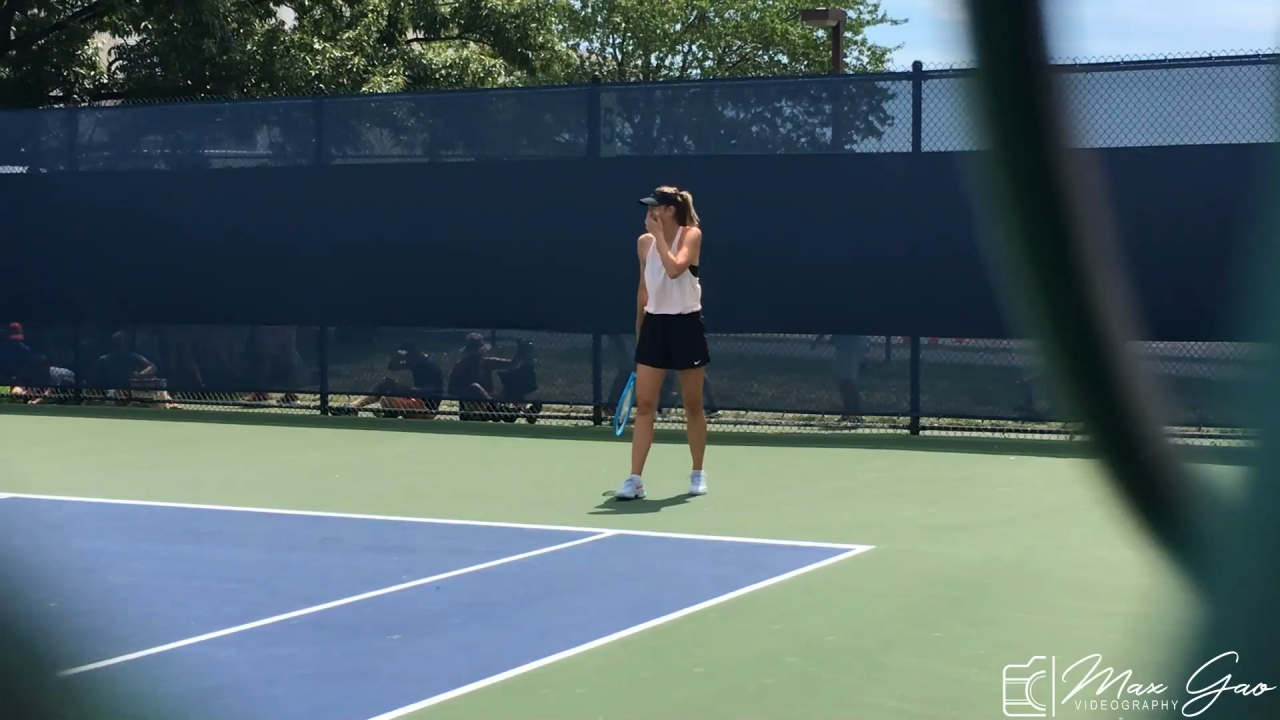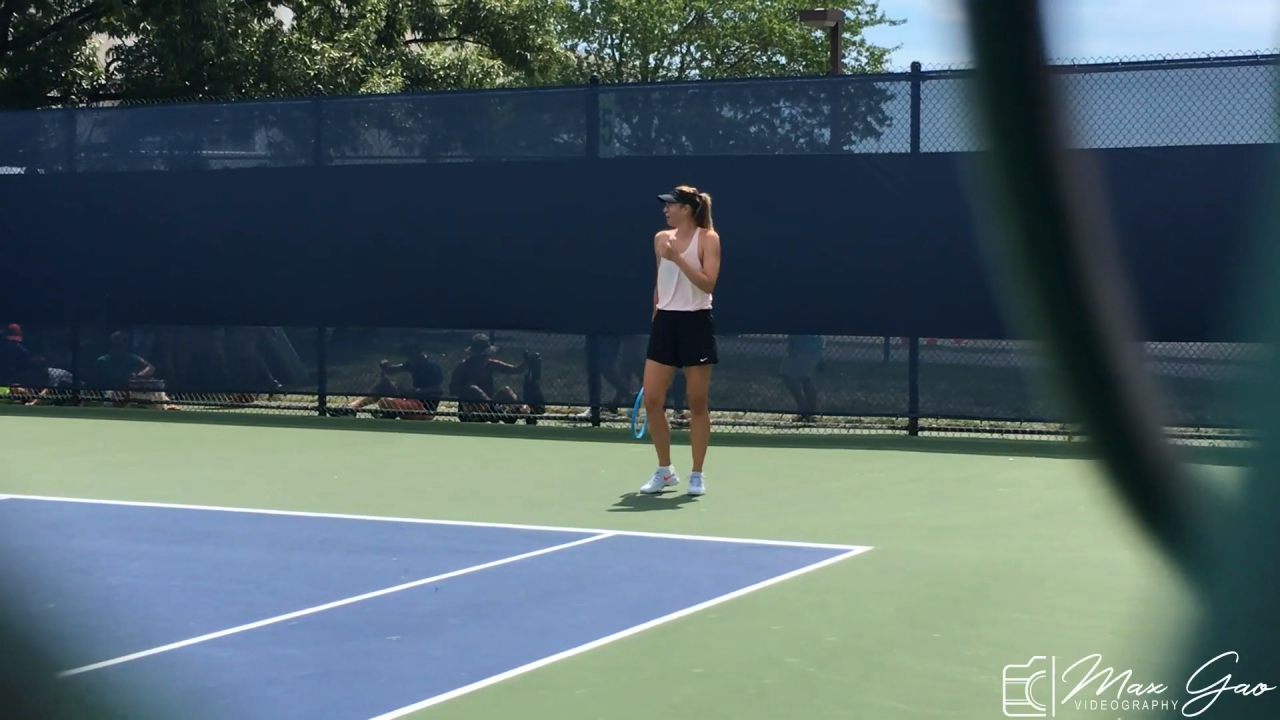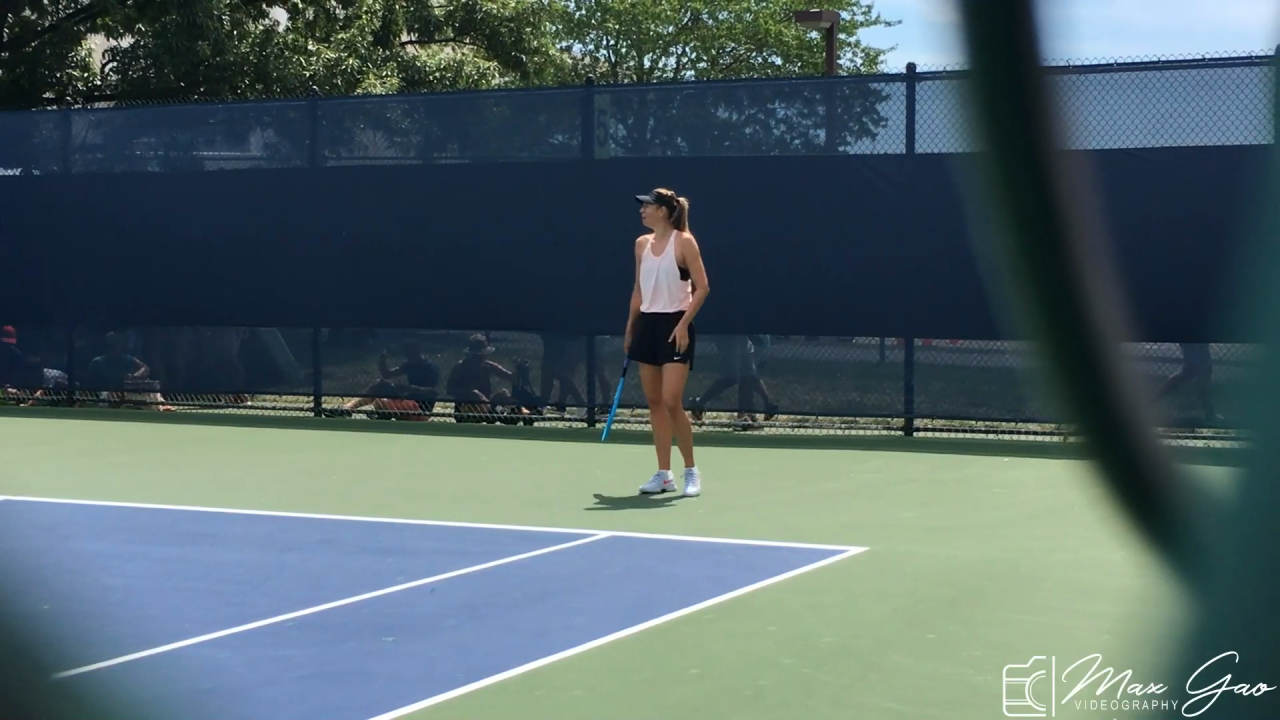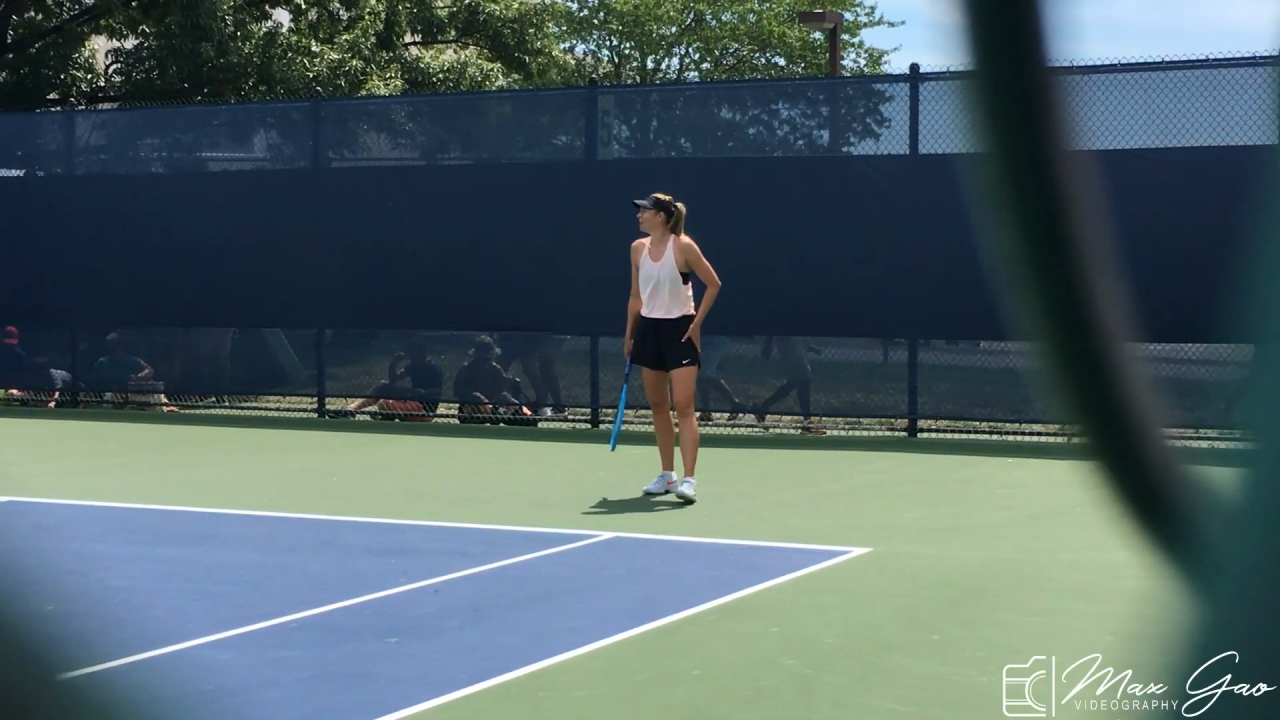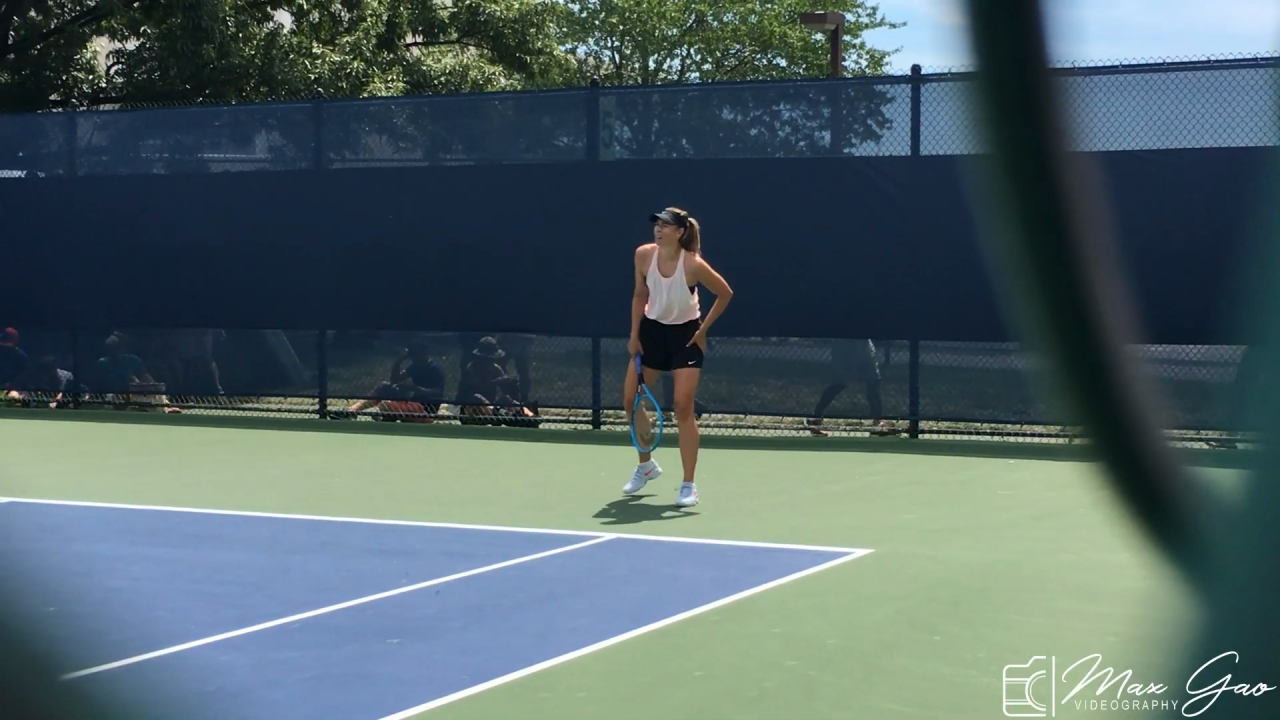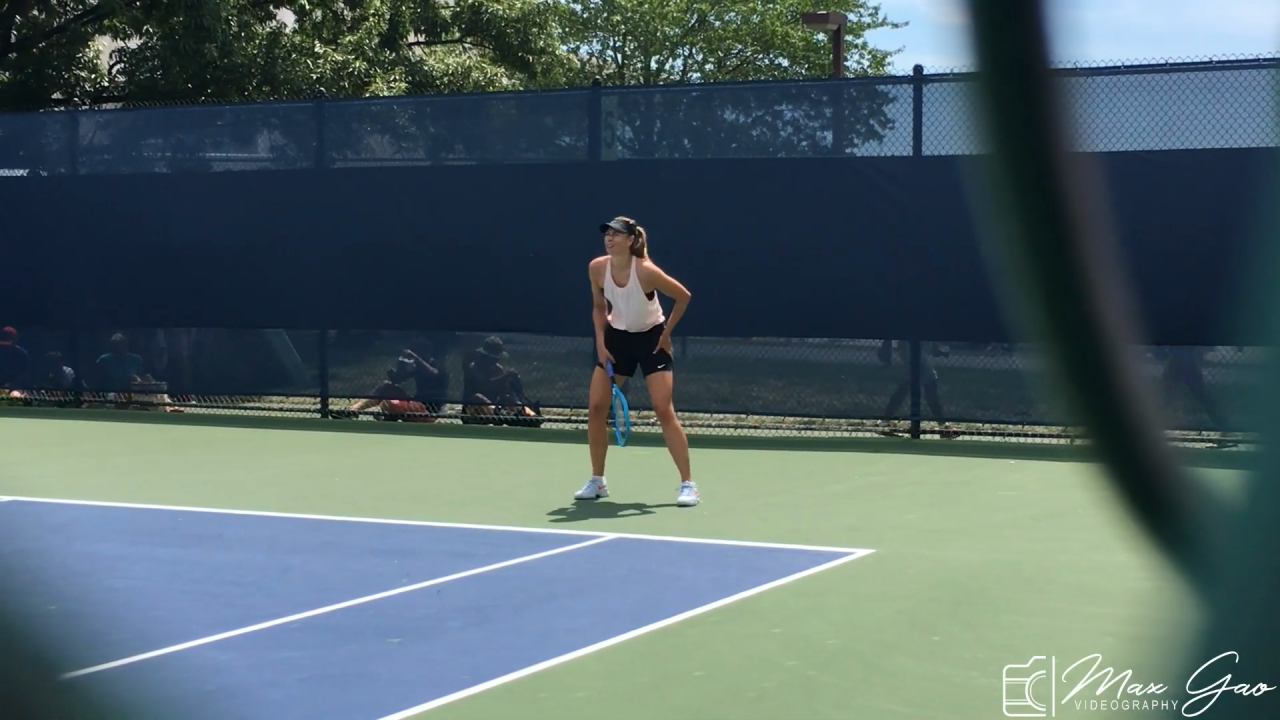
dt=0.5s
person 1, frame 1
left shoulder: (691, 234)
right shoulder: (643, 241)
left elbow: (674, 269)
left wrist: (659, 235)
right wrist: (639, 328)
left hip: (686, 325)
right hip: (655, 325)
left knee: (693, 406)
right knee: (644, 405)
left ankle: (697, 473)
right ankle: (635, 479)
person 1, frame 2
left shoulder: (708, 239)
right shoulder: (662, 238)
left elbow: (708, 283)
left wrist: (677, 258)
right wrist: (656, 316)
left hip: (695, 324)
right hip: (665, 323)
left knee: (697, 404)
right knee: (651, 401)
left ankle: (697, 475)
right ankle: (664, 470)
person 1, frame 3
left shoulder: (684, 241)
right shoulder: (641, 244)
left elbow: (702, 288)
left wrist: (684, 323)
right wrist: (630, 327)
left hip: (674, 328)
right hip: (647, 325)
left knee: (672, 403)
right knee: (655, 403)
left ankle: (691, 470)
right ankle: (664, 474)
person 1, frame 4
left shoulder: (683, 246)
right shoulder: (638, 248)
left elbow: (714, 284)
left wrist: (697, 322)
right wrist: (629, 333)
left hip: (679, 329)
right hip: (649, 329)
left knee: (683, 406)
right knee: (657, 406)
left ankle: (689, 480)
right ankle: (667, 475)
person 1, frame 5
left shoulder: (693, 264)
right shoulder: (643, 254)
left elbow: (725, 294)
right elbow: (640, 296)
left wrist: (704, 328)
right wrist: (634, 334)
left hip: (686, 333)
right hip: (652, 329)
left knee: (682, 407)
right knee: (631, 400)
left ankle: (688, 485)
right ankle: (645, 465)
person 1, frame 6
left shoulder: (645, 270)
right shoulder: (597, 267)
left elbow: (683, 296)
left wrist: (667, 332)
right wrist: (600, 341)
left hip: (651, 340)
right hip: (617, 338)
left knee: (664, 411)
right knee: (596, 407)
left ankle: (688, 484)
right ankle: (597, 481)
